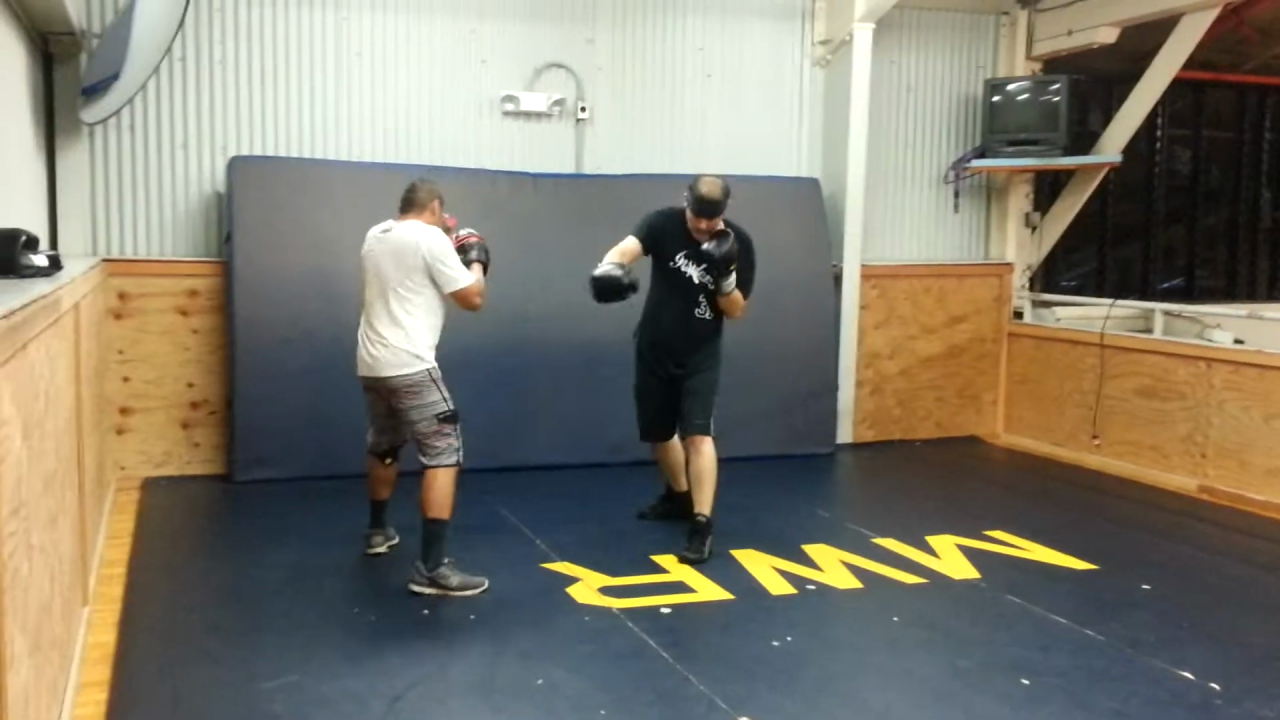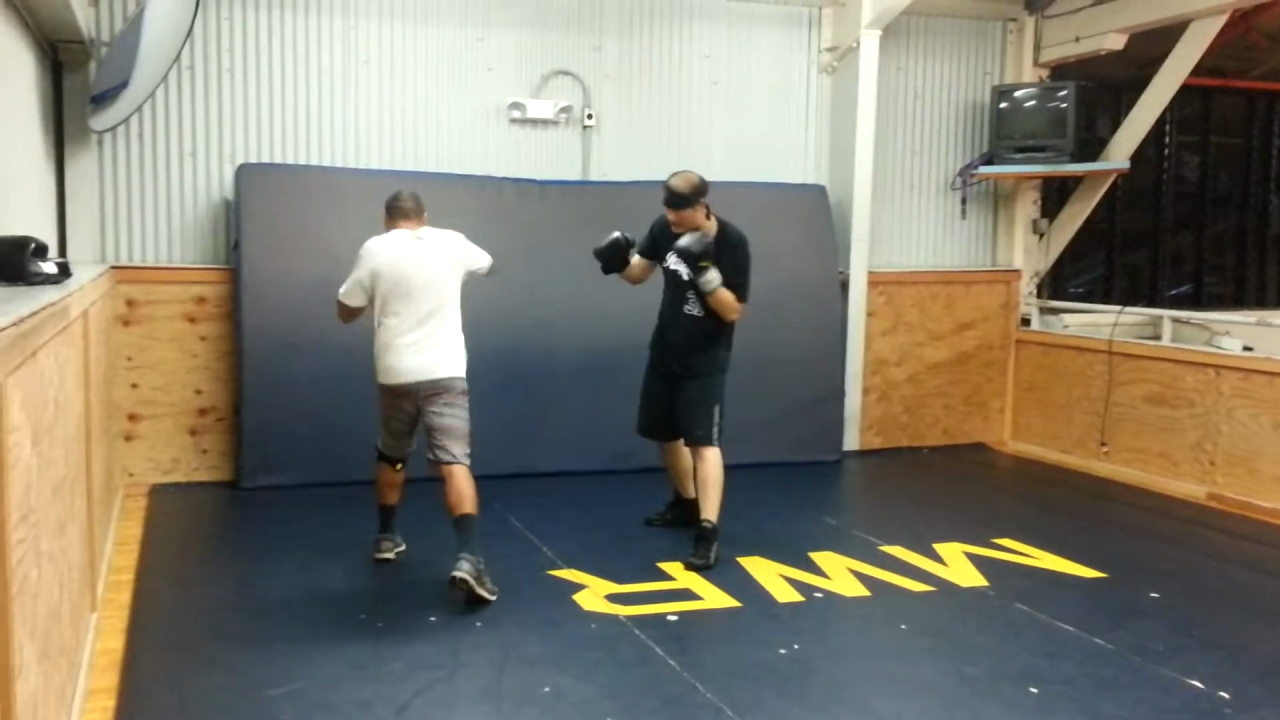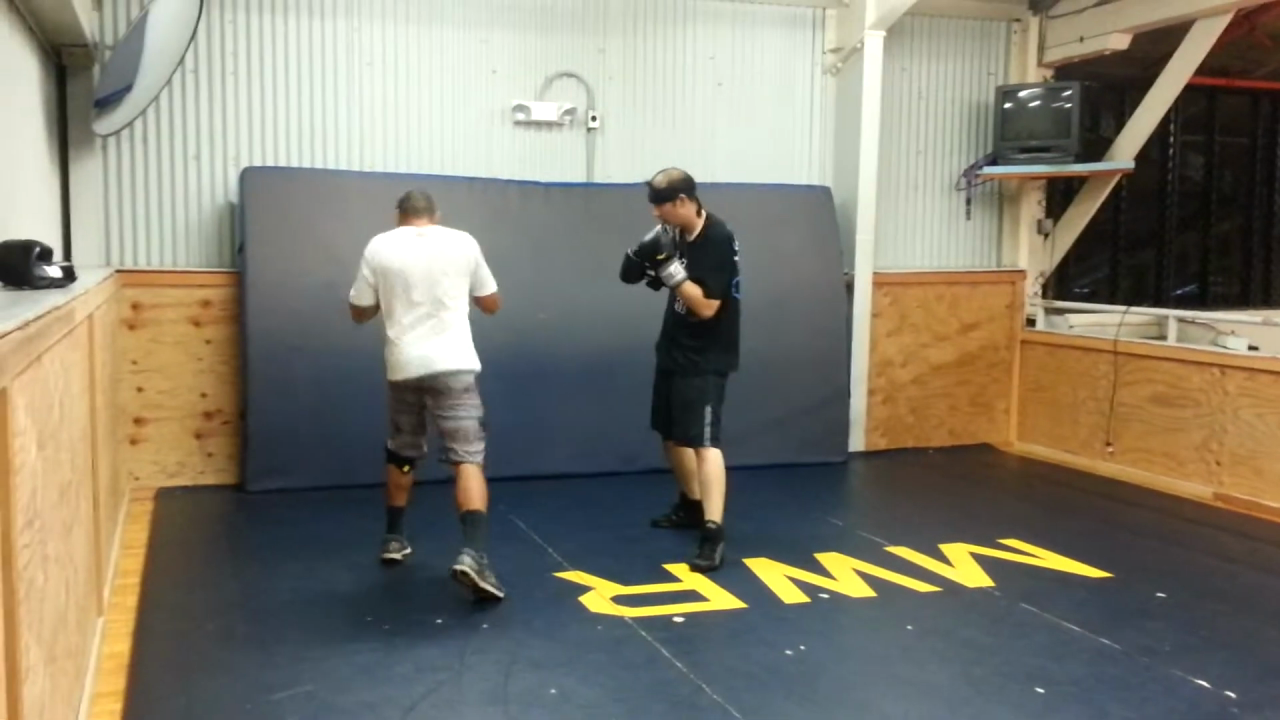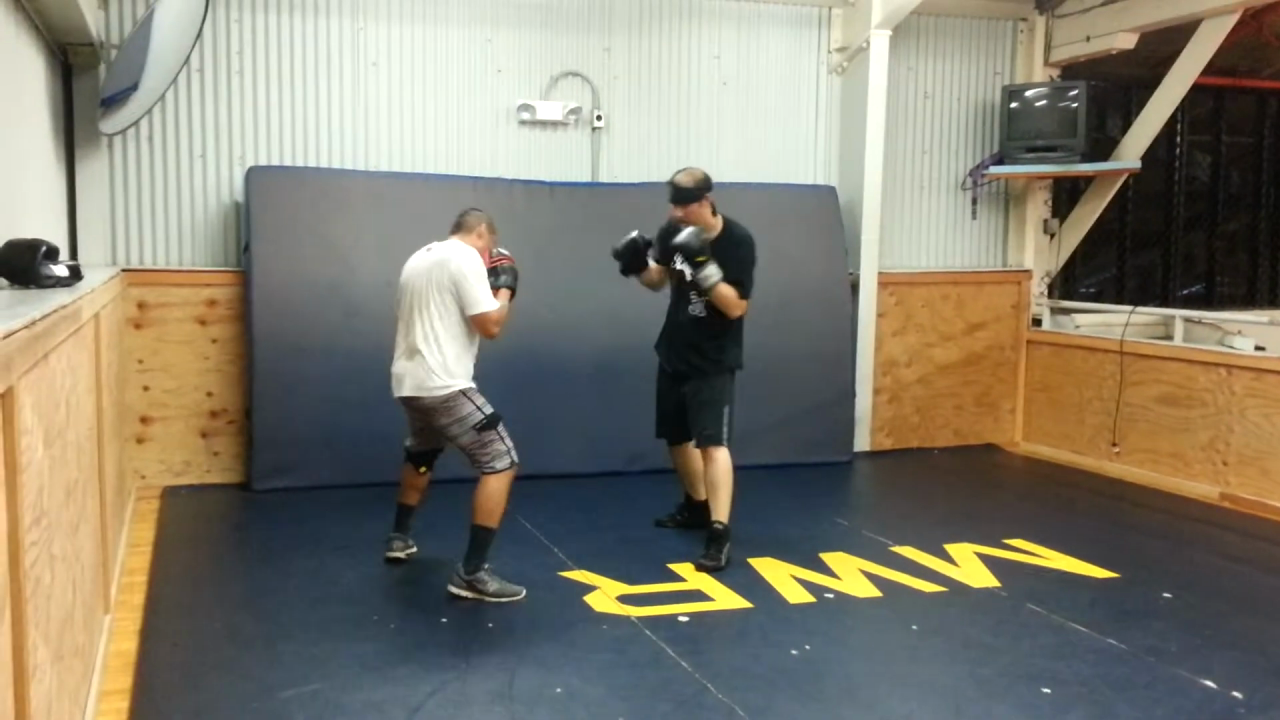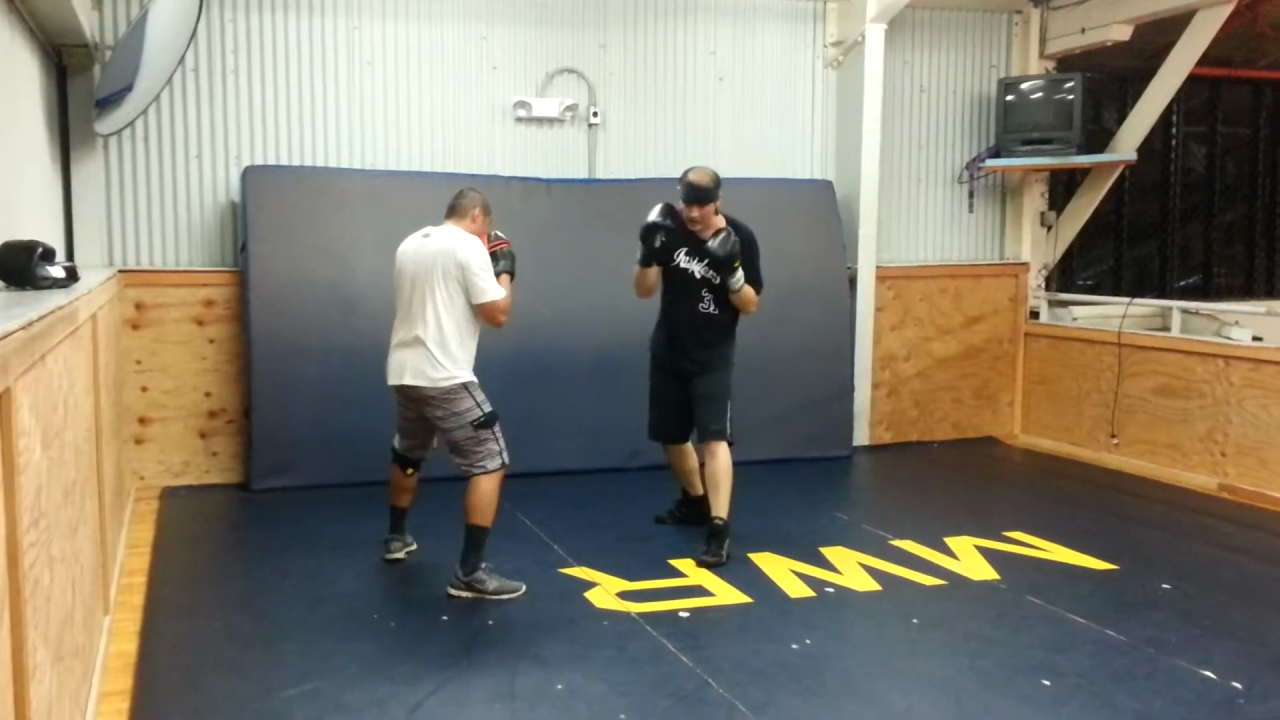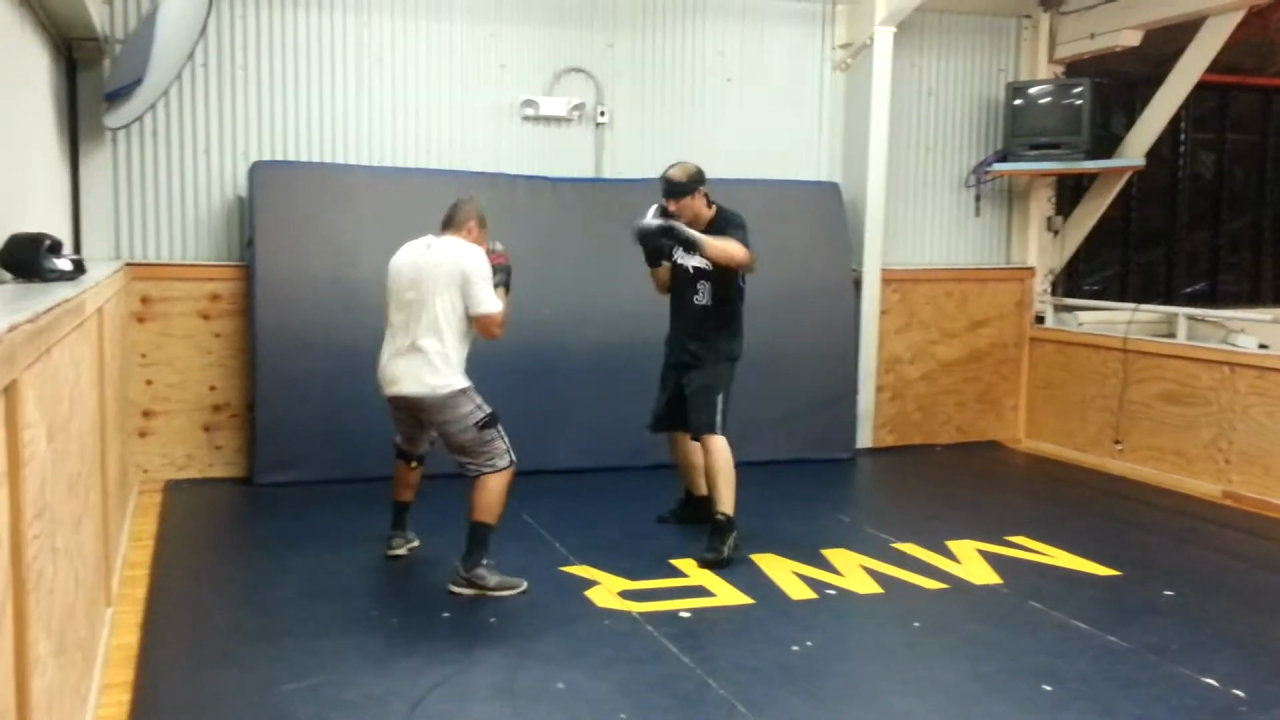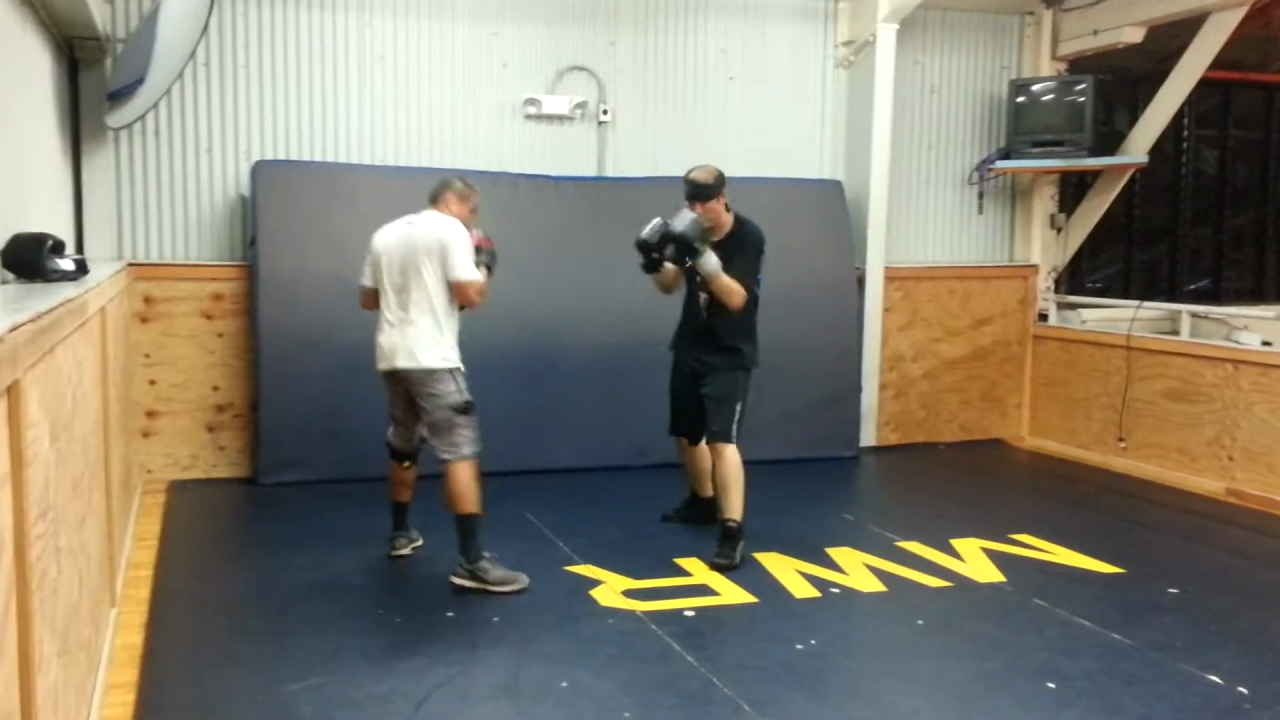
dt=0.3s
person 1, frame 1
left shoulder: (375, 237)
right shoulder: (430, 239)
right elbow: (472, 298)
right wrist: (476, 260)
left hip: (372, 366)
right hip: (410, 367)
left knee: (383, 448)
right knee: (443, 457)
left ankle: (377, 530)
right ankle: (431, 568)
person 1, frame 2
left shoulder: (376, 250)
right shoulder: (454, 243)
left elbow: (345, 312)
right elbow: (487, 265)
left hip: (396, 374)
right hip: (447, 372)
left knee: (391, 455)
right knee: (454, 463)
left ankle: (386, 537)
right ankle: (469, 558)
person 1, frame 3
left shoulder: (379, 247)
right shoulder: (463, 242)
left elbow: (359, 313)
right elbow: (492, 304)
left hip: (405, 369)
right hip: (454, 367)
left knee: (401, 454)
right knee: (468, 460)
left ankle: (394, 539)
right ankle: (474, 555)
person 1, frame 4
left shoulder: (419, 259)
right shoulder: (465, 259)
right elbow: (490, 326)
right wrist: (505, 289)
left hip: (409, 382)
right hip: (444, 386)
left knee: (421, 455)
right knee: (500, 465)
left ankle: (398, 538)
right ankle: (472, 574)
person 1, frame 5
left shoulder: (409, 245)
right shoulder: (468, 246)
right elbow: (497, 315)
right wrist: (505, 273)
left hip: (404, 373)
right hip: (445, 378)
left knee: (407, 456)
right knee: (489, 465)
left ankle: (396, 537)
right ankle: (470, 572)
person 1, frame 6
left shoulder: (403, 255)
right shoulder: (471, 259)
right elbow: (491, 327)
right wrist: (500, 285)
left hip: (394, 380)
right hip: (439, 384)
left knee: (411, 451)
right knee: (498, 463)
left ankle: (399, 533)
right ankle: (472, 569)
person 1, frame 7
left shoulder: (386, 234)
right shoulder: (450, 230)
left elbow: (368, 298)
right elbow: (470, 295)
right wrist: (483, 265)
left hip: (391, 357)
right hip: (431, 360)
left knee: (403, 447)
right knee: (460, 453)
left ankle: (400, 533)
right ankle: (473, 561)
person 2, frame 1
left shoulder: (740, 243)
right shoulder: (664, 222)
left elbow: (737, 311)
right elbow: (629, 247)
left wrist: (725, 273)
right wrist: (610, 267)
left hip: (700, 357)
right hip: (655, 350)
left knee: (698, 435)
right knee: (657, 432)
left ankle: (702, 525)
right ankle: (678, 496)
person 2, frame 2
left shoulder: (732, 242)
right shoulder: (664, 229)
left elbow: (732, 312)
right elbow: (636, 274)
left wrist: (705, 270)
right wrist: (619, 258)
left hip: (704, 360)
right hip: (665, 351)
left knee: (704, 441)
right knee: (665, 433)
left ankle: (708, 531)
right ankle: (686, 504)
person 2, frame 3
left shoulder: (718, 239)
right shoulder: (679, 232)
left elbow: (705, 306)
left wrist: (668, 264)
right wrist: (655, 272)
left hip: (706, 359)
right hip: (675, 351)
left knee: (704, 442)
right knee: (671, 434)
left ankle: (713, 533)
right ankle: (691, 505)
person 2, frame 4
left shoulder: (736, 239)
right shoulder: (674, 231)
left elbow: (736, 308)
right elbow: (658, 280)
left wrist: (705, 264)
right wrist: (638, 262)
left hip: (713, 362)
right hip: (673, 355)
left knee: (712, 443)
right knee: (676, 437)
left ankle: (719, 533)
right ankle: (697, 505)
person 2, frame 5
left shoulder: (742, 237)
right shoulder: (669, 227)
left elbow: (750, 306)
right elbow: (643, 290)
left wrist: (730, 268)
right wrist: (649, 249)
left hip: (712, 357)
right hip: (668, 353)
left knee: (713, 438)
right knee: (670, 437)
left ankle: (719, 528)
right ankle: (695, 501)
person 2, frame 6
left shoulder: (728, 222)
right shoulder: (677, 226)
left elbow: (741, 256)
left wrist: (687, 235)
right wrist: (655, 254)
left hip: (716, 347)
right hip: (681, 344)
left knee: (711, 432)
right knee: (676, 427)
left ankle: (723, 526)
right ankle: (698, 501)
person 2, frame 7
left shoulder: (748, 235)
left elbow: (735, 299)
right elbow: (669, 285)
left wrist: (702, 255)
right wrist: (653, 261)
left hip: (729, 357)
right hip: (689, 349)
left knee: (723, 440)
right knee: (685, 434)
left ankle: (733, 530)
right ankle: (704, 501)
